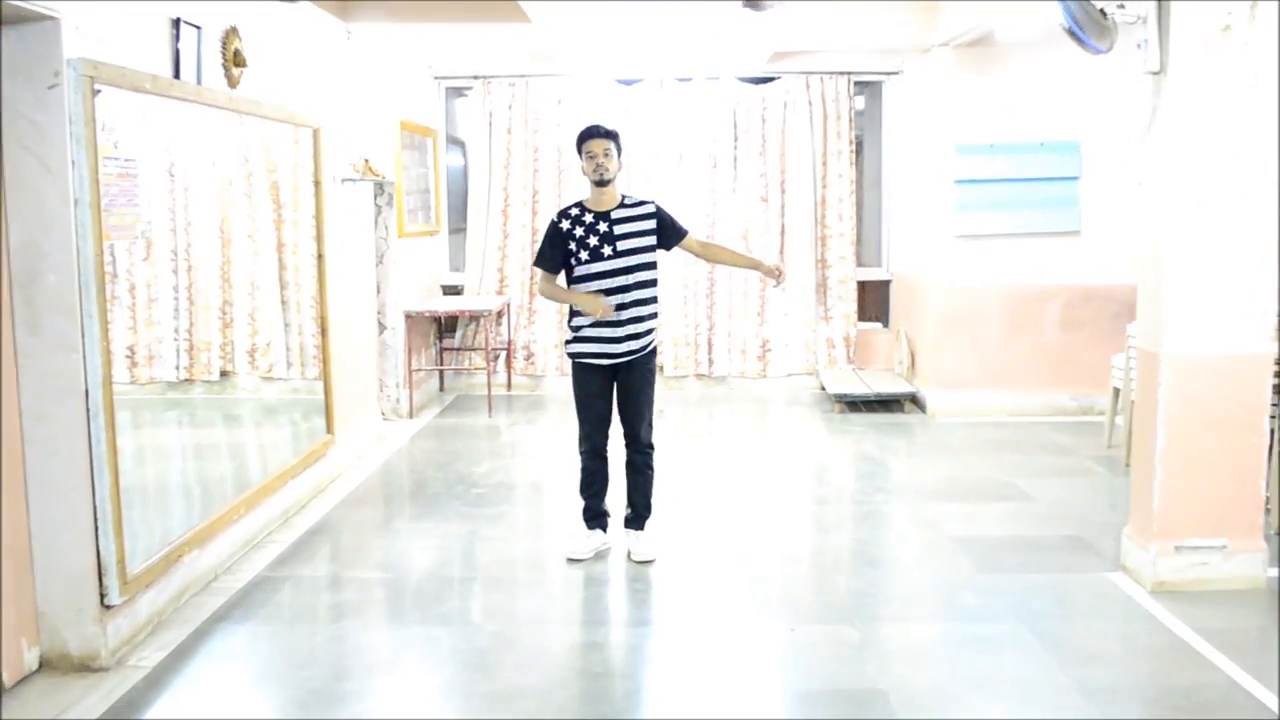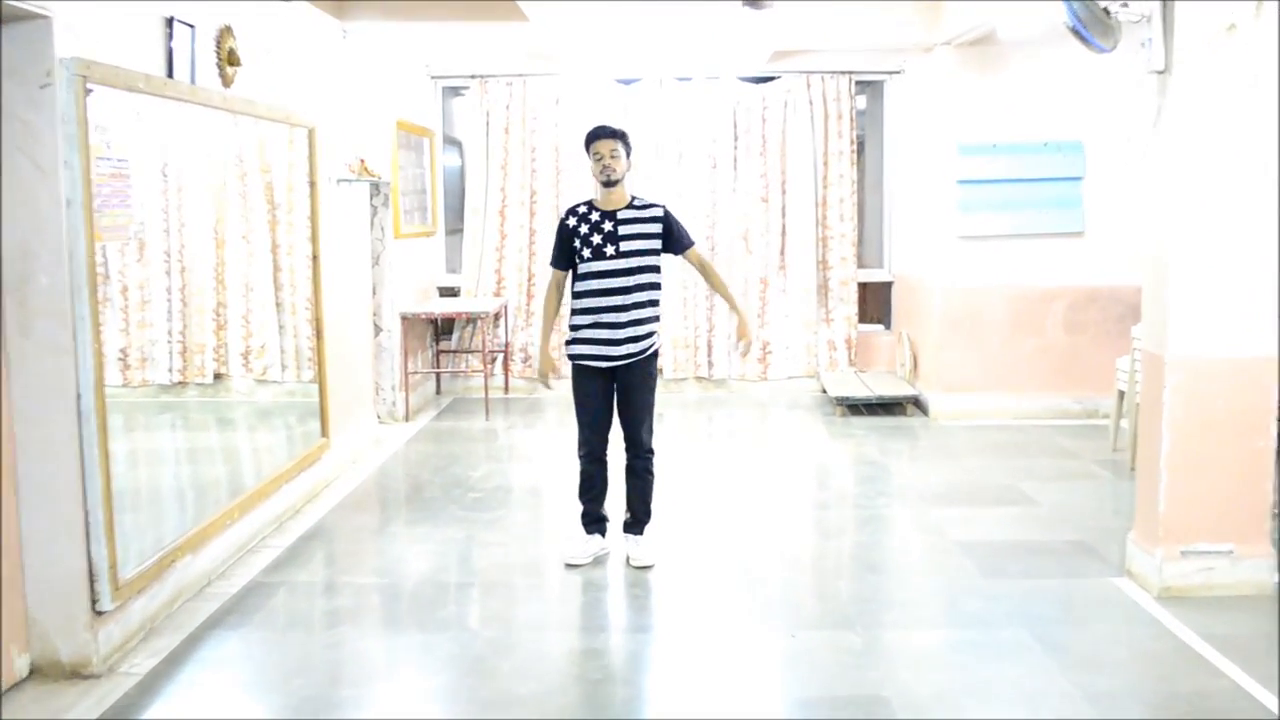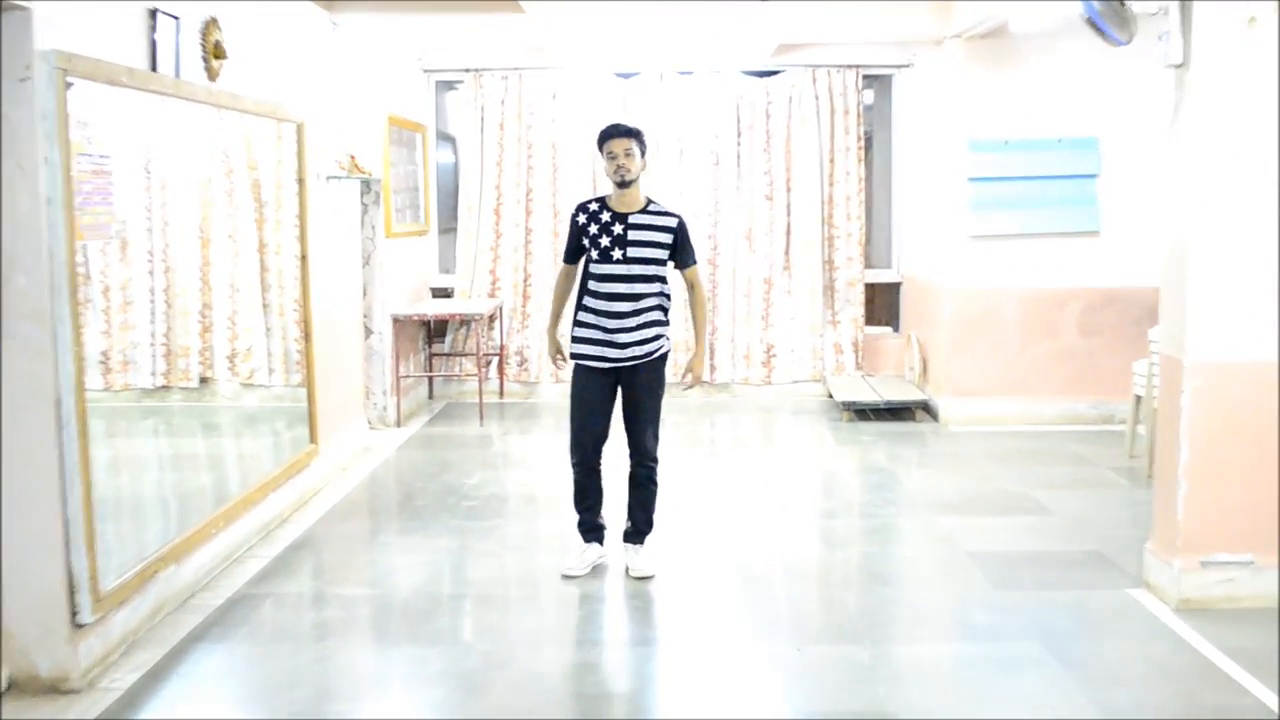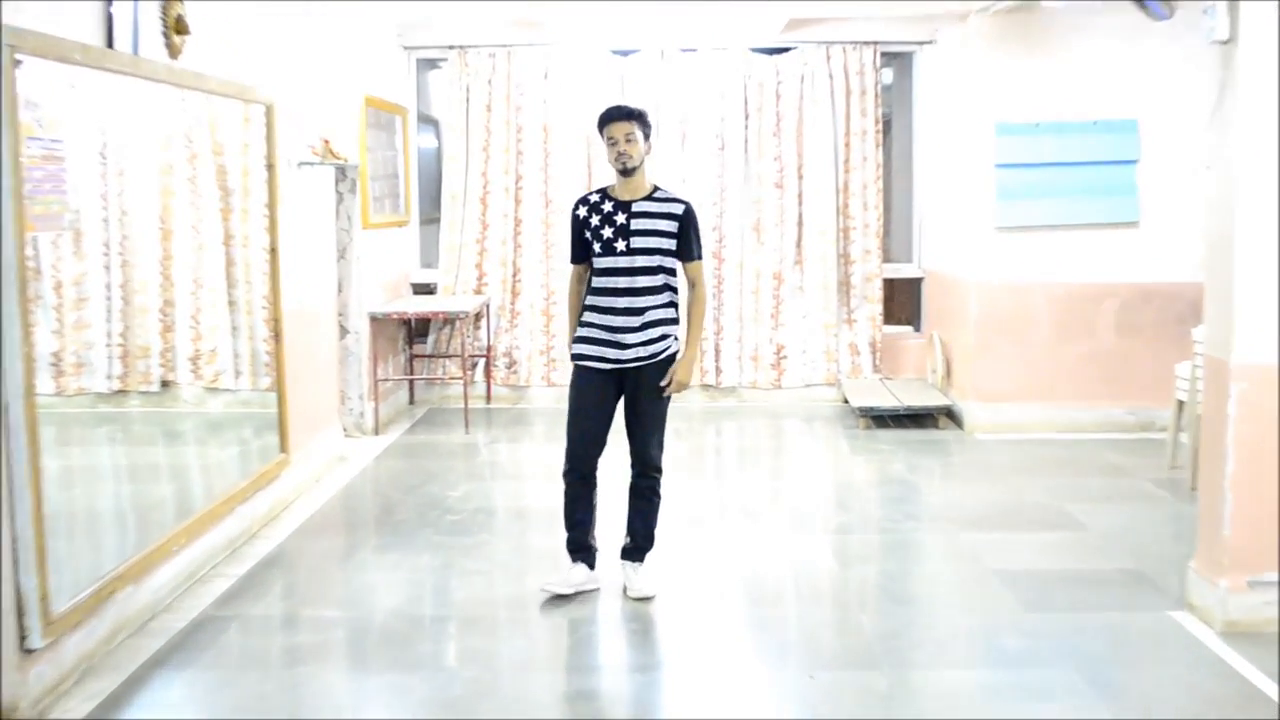
dt=0.3s
person 1, frame 1
left shoulder: (648, 213)
right shoulder: (565, 222)
left elbow: (700, 247)
right elbow: (545, 284)
left wrist: (758, 264)
right wrist: (580, 297)
left hip: (638, 349)
right hip: (589, 351)
left knee: (640, 441)
right knee: (591, 443)
left ankle: (637, 529)
right ankle: (594, 528)
person 1, frame 2
left shoulder: (656, 216)
right shoulder: (573, 220)
left elbow: (699, 262)
right elbow: (557, 282)
left wrist: (738, 313)
right wrist: (544, 347)
left hip: (639, 352)
right hip: (588, 353)
left knee: (639, 446)
right knee: (591, 447)
left ankle: (636, 533)
right ankle: (593, 532)
person 1, frame 3
left shoulder: (669, 223)
right shoulder: (585, 216)
left elbow: (695, 286)
right elbow: (567, 273)
left wrist: (700, 350)
right wrist: (552, 331)
left hip: (647, 356)
right hip: (591, 354)
left knee: (644, 452)
right knee: (584, 449)
left ankle: (636, 543)
right ankle: (591, 540)
person 1, frame 4
left shoulder: (677, 211)
right shoulder: (586, 209)
left elbow: (696, 285)
left wrist: (689, 355)
right wrist: (573, 340)
left hip: (652, 356)
right hip: (596, 355)
left knee: (646, 463)
right knee: (579, 458)
left ankle: (634, 561)
